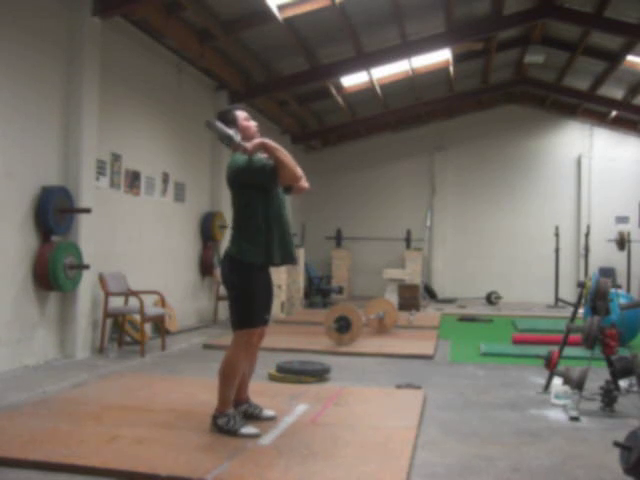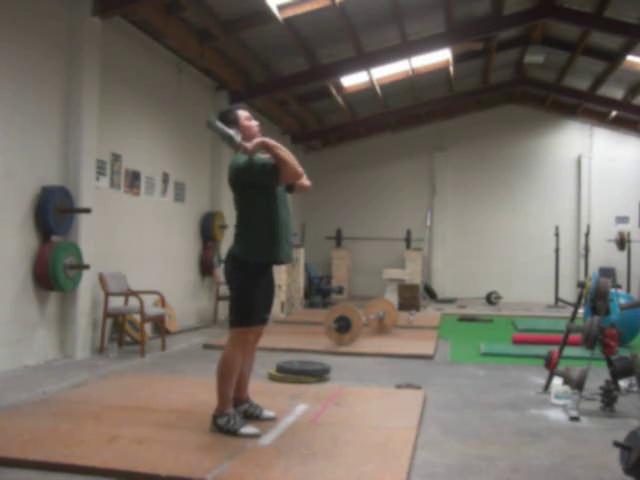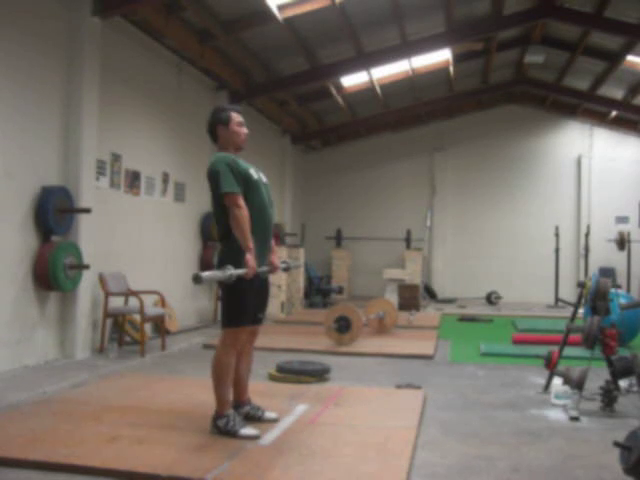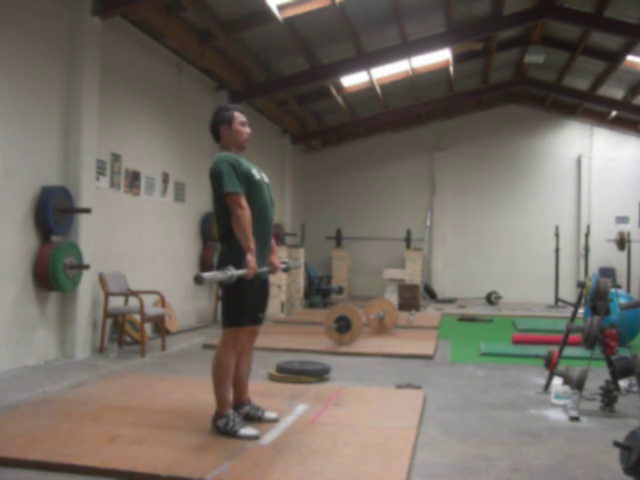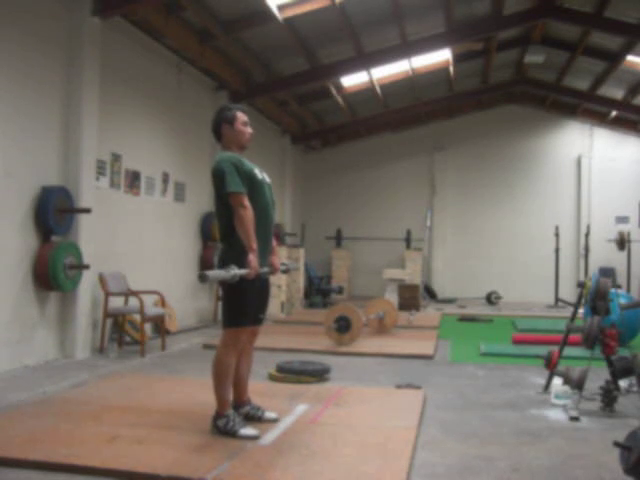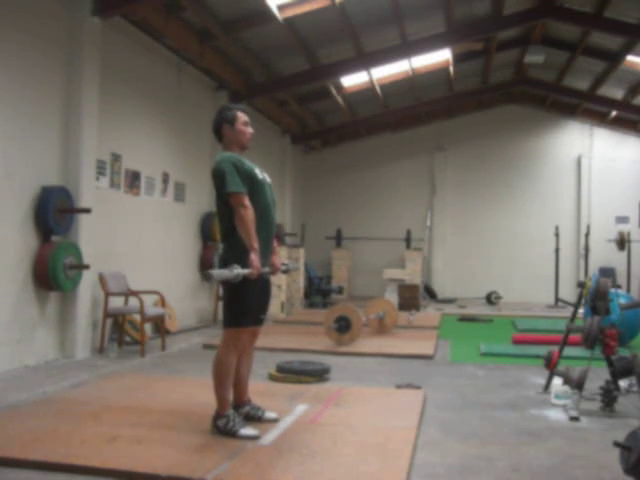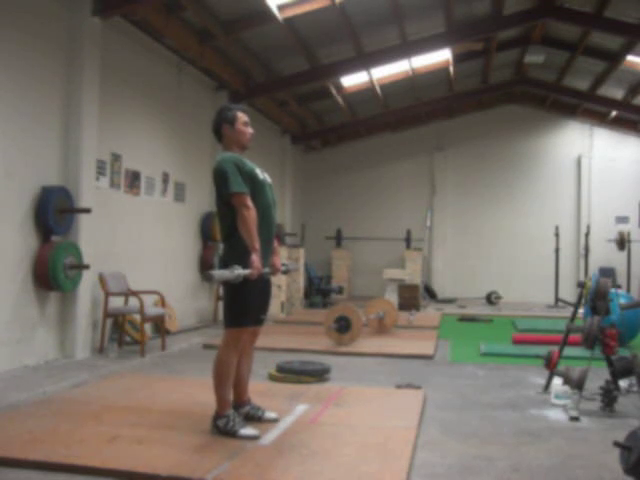
dt=0.3s
person 1, frame 1
left shoulder: (260, 163)
right shoulder: (243, 165)
left elbow: (301, 184)
right elbow: (291, 175)
left wrist: (273, 152)
right wrist: (267, 144)
left hip: (258, 263)
right hip: (244, 263)
left knee: (255, 337)
right knee: (244, 339)
left ankle: (241, 402)
right ankle: (223, 414)
person 1, frame 2
left shoulder: (261, 163)
right shoulder: (246, 164)
left elbow: (302, 183)
right elbow: (293, 173)
left wrist: (269, 146)
right wrist: (268, 143)
left hip: (261, 262)
right hip: (247, 263)
left knee: (252, 337)
right knee: (240, 338)
left ankle: (242, 401)
right ankle: (223, 413)
person 1, frame 3
left shoulder: (245, 166)
right shoulder: (222, 163)
right elbow: (237, 207)
left wrist: (271, 251)
right wrist: (247, 252)
left hip: (257, 264)
right hip: (239, 264)
left knee: (249, 337)
right knee: (232, 338)
left ankle: (242, 403)
right ankle: (223, 415)
person 1, frame 4
left shoulder: (247, 166)
right shoulder: (225, 163)
right elbow: (240, 208)
left wrist: (271, 252)
right wrist: (248, 252)
left hip: (257, 265)
right hip: (239, 264)
left knee: (248, 337)
right knee: (233, 339)
left ankle: (242, 403)
right ankle: (223, 415)
person 1, frame 5
left shoulder: (247, 165)
right shoulder: (227, 162)
right elbow: (242, 208)
left wrist: (272, 253)
right wrist: (250, 253)
left hip: (258, 264)
right hip: (240, 263)
left knee: (249, 337)
right knee: (233, 338)
left ankle: (242, 403)
right ankle: (223, 415)
person 1, frame 6
left shoulder: (248, 165)
right shoulder: (228, 162)
right elbow: (243, 208)
left wrist: (273, 253)
right wrist: (252, 252)
left hip: (259, 265)
right hip: (242, 264)
left knee: (249, 337)
right knee: (234, 339)
left ankle: (242, 403)
right ankle: (224, 415)
person 1, frame 7
left shoulder: (246, 164)
right shoulder: (228, 162)
right elbow: (245, 208)
left wrist: (274, 253)
right wrist: (253, 253)
left hip: (259, 264)
right hip: (243, 264)
left knee: (249, 337)
right knee: (235, 338)
left ankle: (242, 404)
right ankle: (223, 415)
